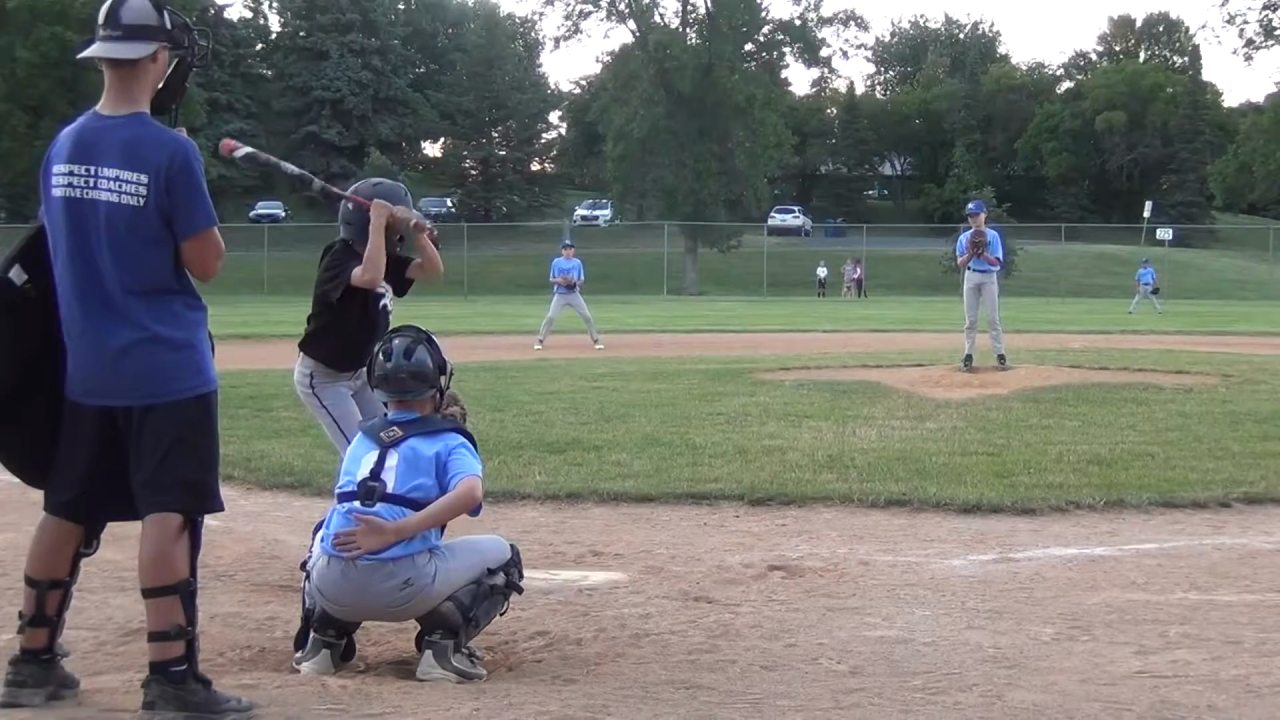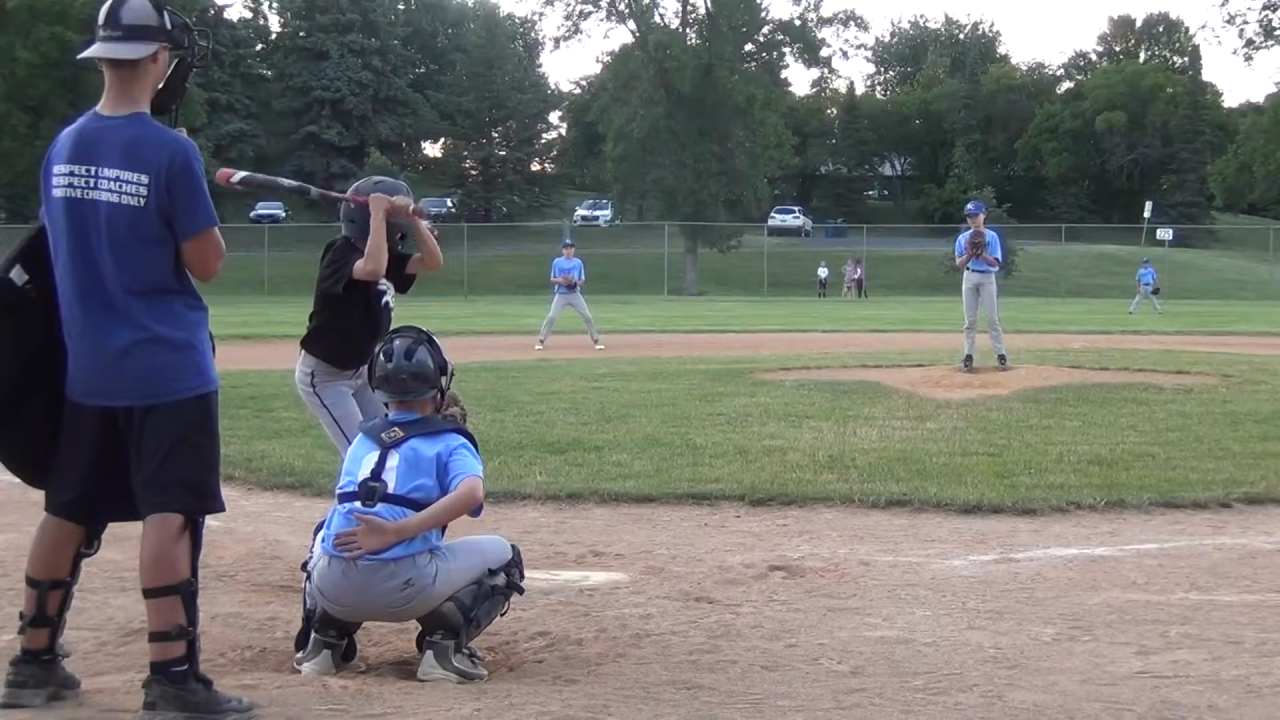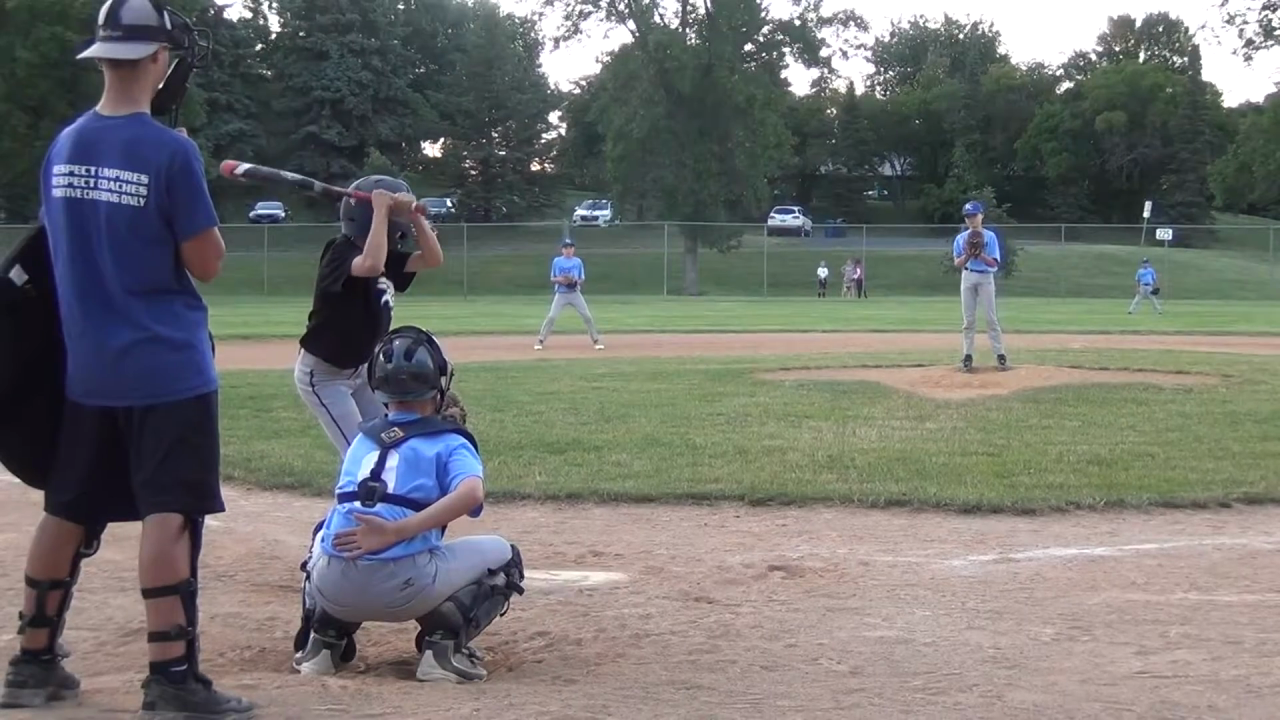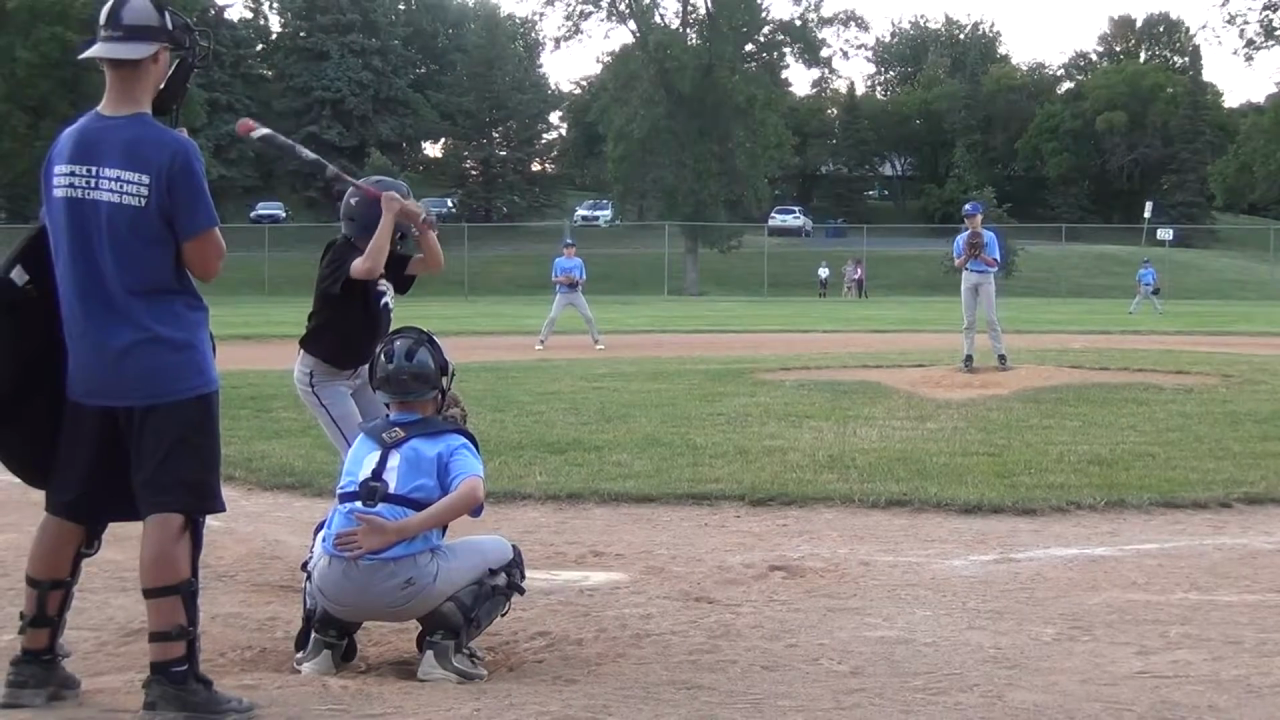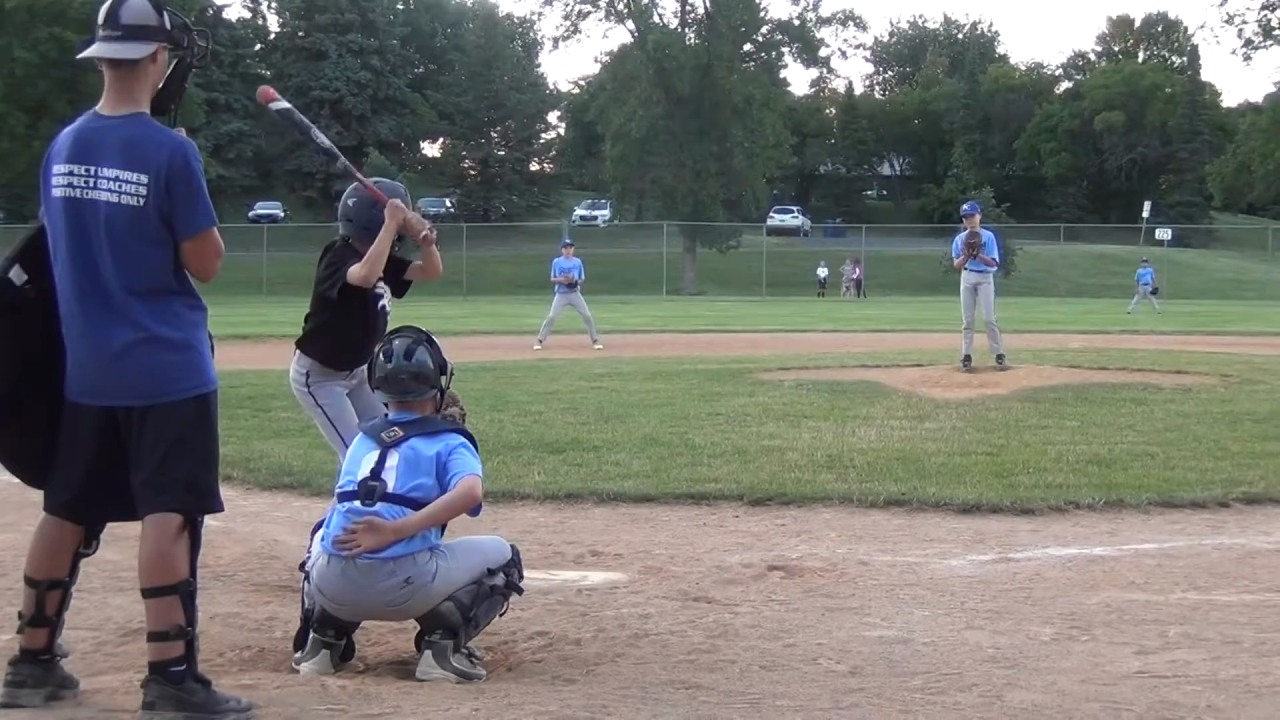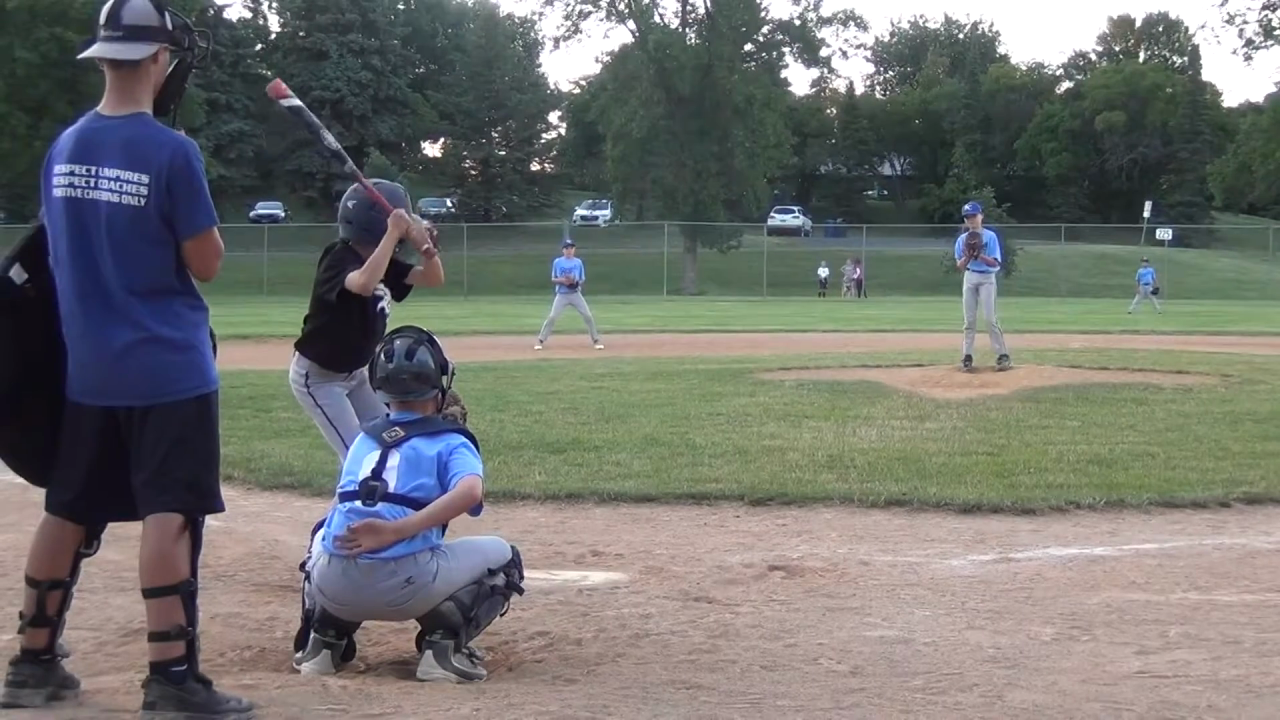
dt=0.1s
person 1, frame 1
left shoulder: (62, 146)
right shoulder: (170, 152)
right elbow: (206, 265)
left hip: (87, 368)
right hip: (167, 368)
left knee: (68, 512)
right knee: (168, 514)
person 1, frame 2
left shoulder: (62, 147)
right shoulder: (170, 151)
left elbow: (58, 252)
right elbow: (207, 264)
left hip: (87, 368)
right hip: (167, 368)
left knee: (68, 512)
right knee: (170, 515)
person 1, frame 3
left shoulder: (62, 146)
right shoulder: (170, 151)
right elbow: (207, 264)
left hip: (87, 368)
right hip: (167, 367)
left knee: (68, 512)
right knee: (168, 515)
person 1, frame 4
left shoulder: (63, 147)
right shoulder: (171, 151)
left elbow: (59, 252)
right elbow: (207, 264)
left hip: (87, 369)
right hip: (168, 368)
left knee: (69, 512)
right knee: (170, 516)
person 1, frame 5
left shoulder: (61, 146)
right shoulder: (169, 151)
right elbow: (205, 264)
left hip: (86, 368)
right hip: (166, 367)
left knee: (68, 512)
right knee: (168, 515)
person 1, frame 6
left shoulder: (63, 147)
right shoulder: (171, 151)
right elbow: (206, 265)
left hip: (87, 368)
right hip: (167, 368)
left knee: (69, 512)
right knee: (170, 516)
person 2, frame 1
left shoulder: (361, 438)
right shoulder: (448, 440)
right elbow: (469, 493)
right wrist: (394, 532)
left hip: (333, 587)
right hip: (404, 586)
right knee: (502, 555)
left ankle: (323, 640)
right ankle: (443, 645)
person 2, frame 2
left shoulder: (362, 439)
right shoulder: (449, 441)
right elbow: (471, 493)
right wrist: (395, 531)
left hip: (333, 587)
right hip: (404, 586)
right knee: (503, 555)
left ankle: (324, 640)
right ankle: (444, 646)
person 2, frame 3
left shoulder: (362, 438)
right shoulder: (449, 441)
right elbow: (471, 493)
right wrist: (395, 532)
left hip: (333, 586)
right hip: (404, 586)
right knee: (502, 555)
left ankle: (324, 640)
right ankle: (443, 645)
person 2, frame 4
left shoulder: (364, 439)
right shoulder: (450, 441)
right elbow: (472, 493)
right wrist: (396, 531)
left hip: (333, 586)
right hip: (405, 586)
right knee: (504, 555)
left ankle: (325, 640)
right ankle: (444, 645)
person 2, frame 5
left shoulder: (362, 438)
right shoulder: (449, 441)
right elbow: (470, 492)
right wrist: (394, 531)
left hip: (333, 585)
right hip: (404, 585)
left knee: (325, 534)
right knee: (502, 556)
left ankle: (323, 640)
right ankle: (443, 645)
person 2, frame 6
left shoulder: (364, 438)
right shoulder: (450, 441)
right elbow: (470, 491)
right wrist: (395, 531)
left hip: (333, 586)
right hip: (404, 585)
left knee: (326, 533)
right knee: (503, 557)
left ankle: (323, 640)
right ankle: (444, 645)
person 3, frame 1
left shoulder: (386, 259)
right shoulder: (340, 258)
left elbow: (433, 270)
right elbow: (370, 278)
left wrist: (417, 230)
right wrist: (379, 221)
left hip: (357, 372)
right hip: (321, 377)
person 3, frame 2
left shoulder: (387, 256)
right shoulder: (342, 254)
left elbow: (433, 262)
right elbow: (373, 270)
left wrist: (413, 219)
right wrist: (379, 214)
left hip: (358, 371)
right hip: (322, 375)
person 3, frame 3
left shoulder: (387, 255)
right shoulder: (342, 253)
left elbow: (433, 260)
right elbow: (372, 265)
left wrist: (414, 216)
right wrist: (381, 210)
left hip: (357, 370)
right hip: (322, 375)
person 3, frame 4
left shoulder: (386, 257)
right shoulder: (342, 254)
left elbow: (434, 264)
right elbow: (369, 270)
left wrist: (420, 222)
right wrist: (391, 215)
left hip: (357, 371)
right hip: (321, 375)
person 3, frame 5
left shoulder: (384, 260)
right shoulder: (340, 257)
left elbow: (432, 272)
right elbow: (366, 277)
left wrist: (424, 236)
right wrist: (391, 223)
left hip: (354, 371)
right hip: (317, 376)
person 3, frame 6
left shoulder: (383, 261)
right shoulder: (340, 259)
left elbow: (433, 279)
right elbow: (365, 285)
left wrist: (425, 246)
right wrist: (394, 233)
left hip: (353, 373)
right hip: (316, 376)
